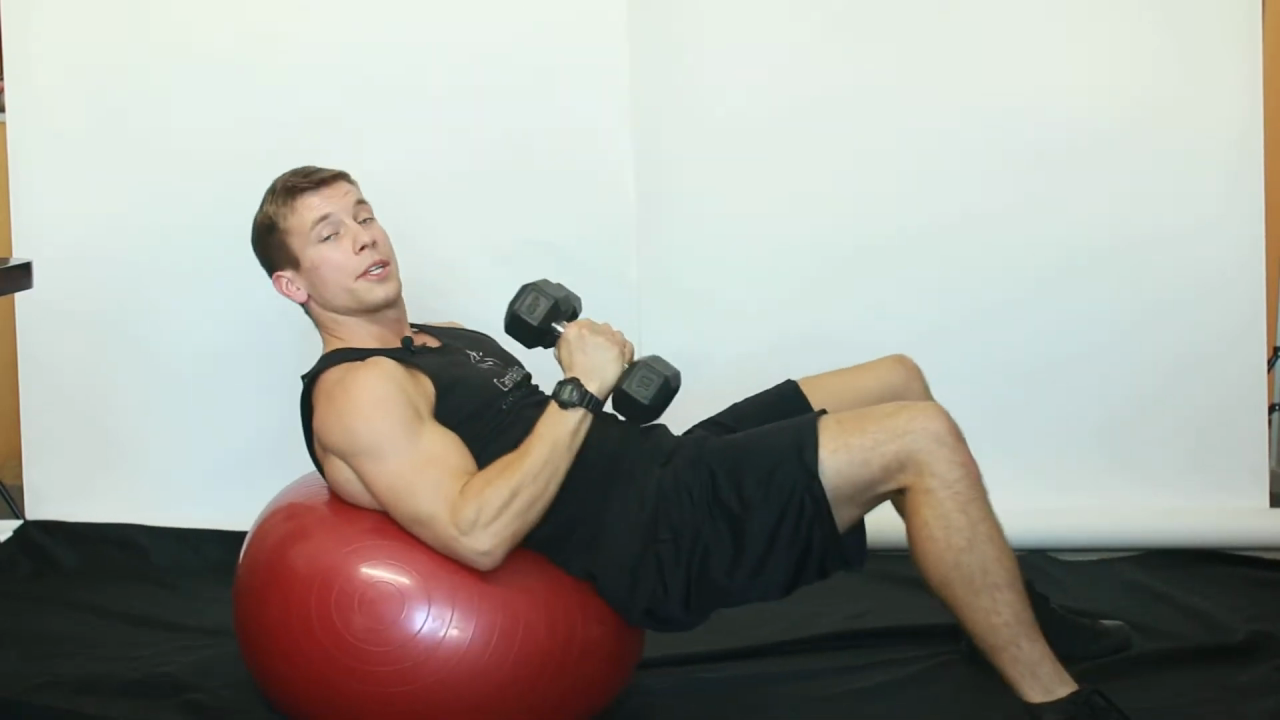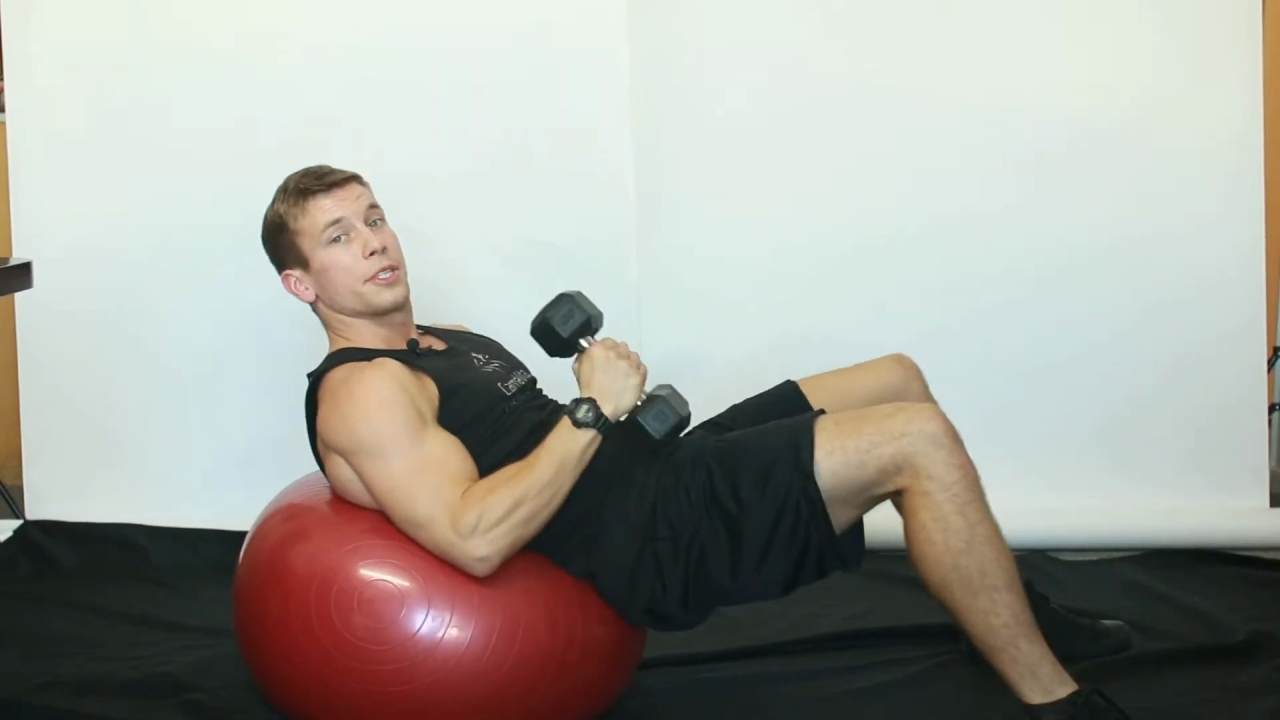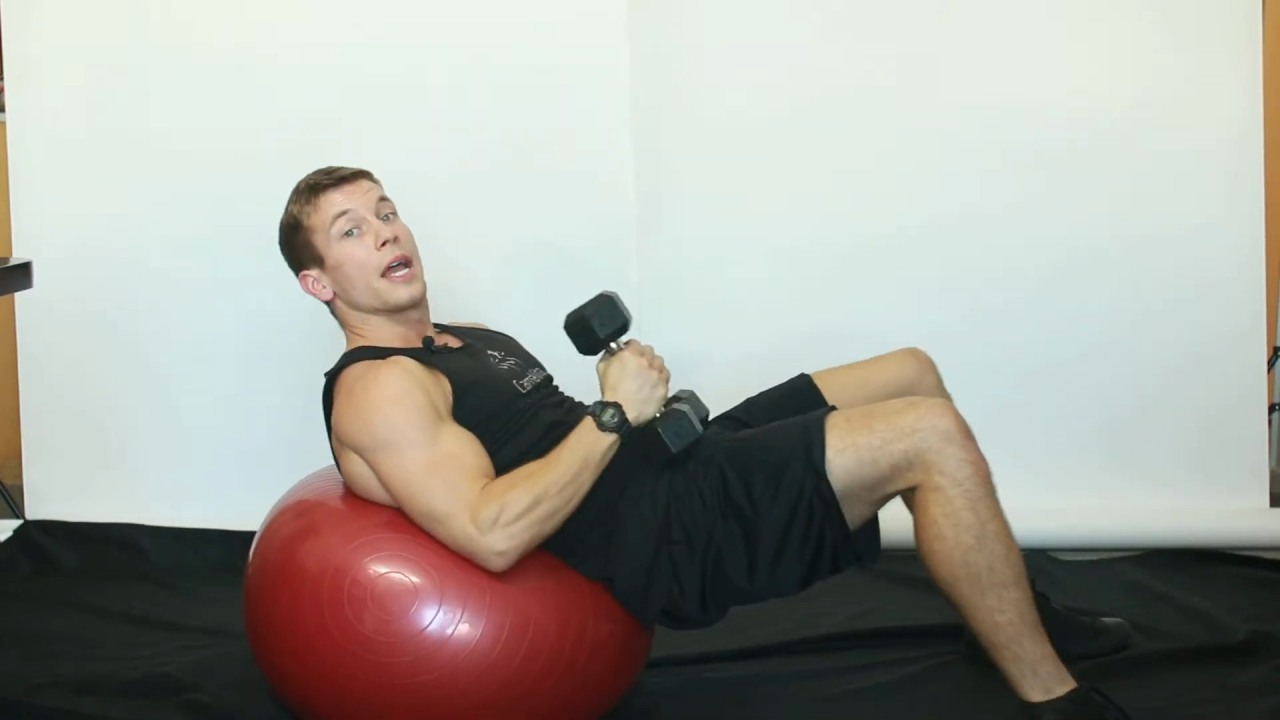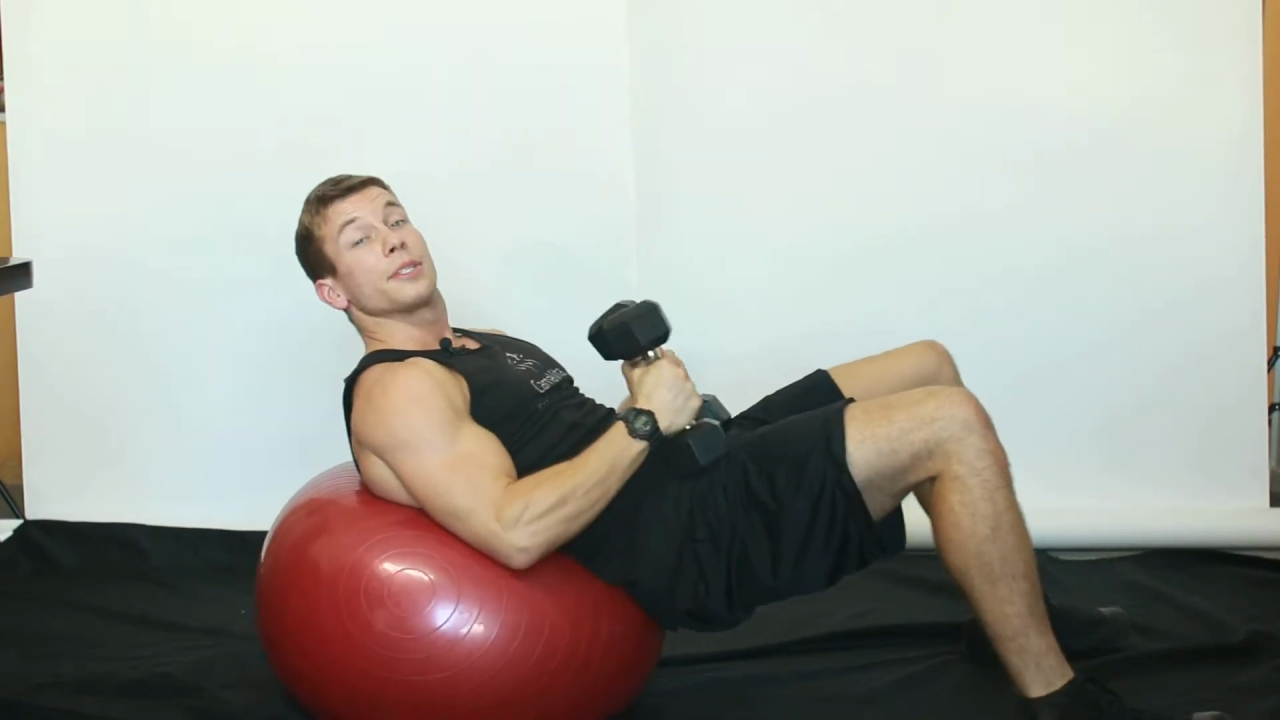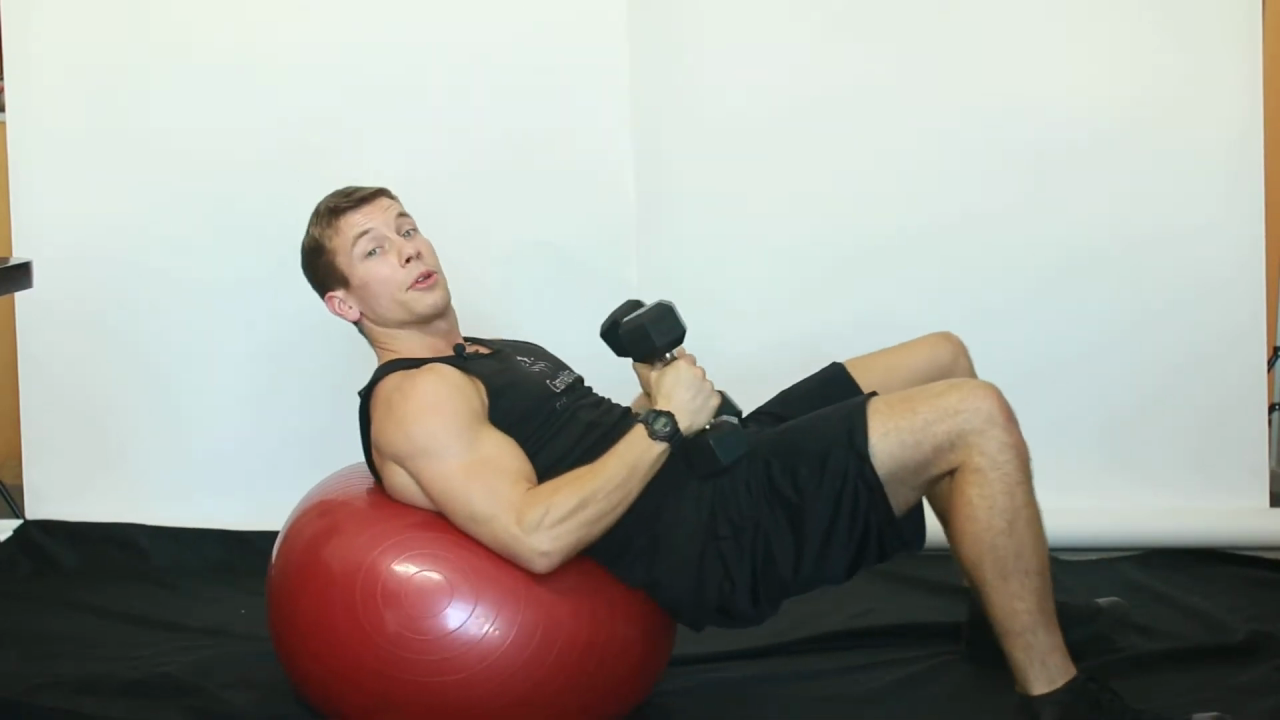
dt=0.2s
person 1, frame 1
left shoulder: (430, 341)
right shoulder: (356, 392)
right elbow: (478, 533)
left wrist: (594, 372)
right wrist: (577, 390)
left hip: (664, 473)
right hip: (655, 535)
left knee: (896, 381)
right knee: (922, 443)
left ankle: (1010, 609)
person 1, frame 2
left shoulder: (437, 346)
right shoulder: (362, 392)
right elbow: (476, 539)
left wrist: (609, 391)
right wrist: (594, 410)
left hip: (665, 476)
right hip: (655, 534)
left knee: (897, 380)
right knee: (921, 443)
left ankle: (1008, 609)
person 1, frame 3
left shoulder: (461, 342)
right shoulder: (377, 390)
right elbow: (494, 533)
left wrist: (626, 391)
right wrist: (614, 415)
left hip: (677, 476)
right hip: (667, 534)
left knee: (910, 374)
right knee: (932, 434)
left ankle: (1013, 608)
person 1, frame 4
left shoulder: (476, 348)
right shoulder: (398, 393)
right elbow: (518, 531)
left wrist: (644, 398)
right wrist: (645, 422)
left hip: (699, 479)
right hip: (692, 536)
left knee: (929, 367)
right knee: (954, 425)
left ankle: (1012, 606)
person 1, frame 5
left shoulder: (483, 355)
right shoulder: (415, 399)
right elbow: (539, 535)
left wrist: (650, 400)
right wrist: (661, 423)
left hip: (716, 472)
right hip: (710, 532)
left knee: (943, 358)
right knee: (976, 417)
left ankle: (1004, 608)
